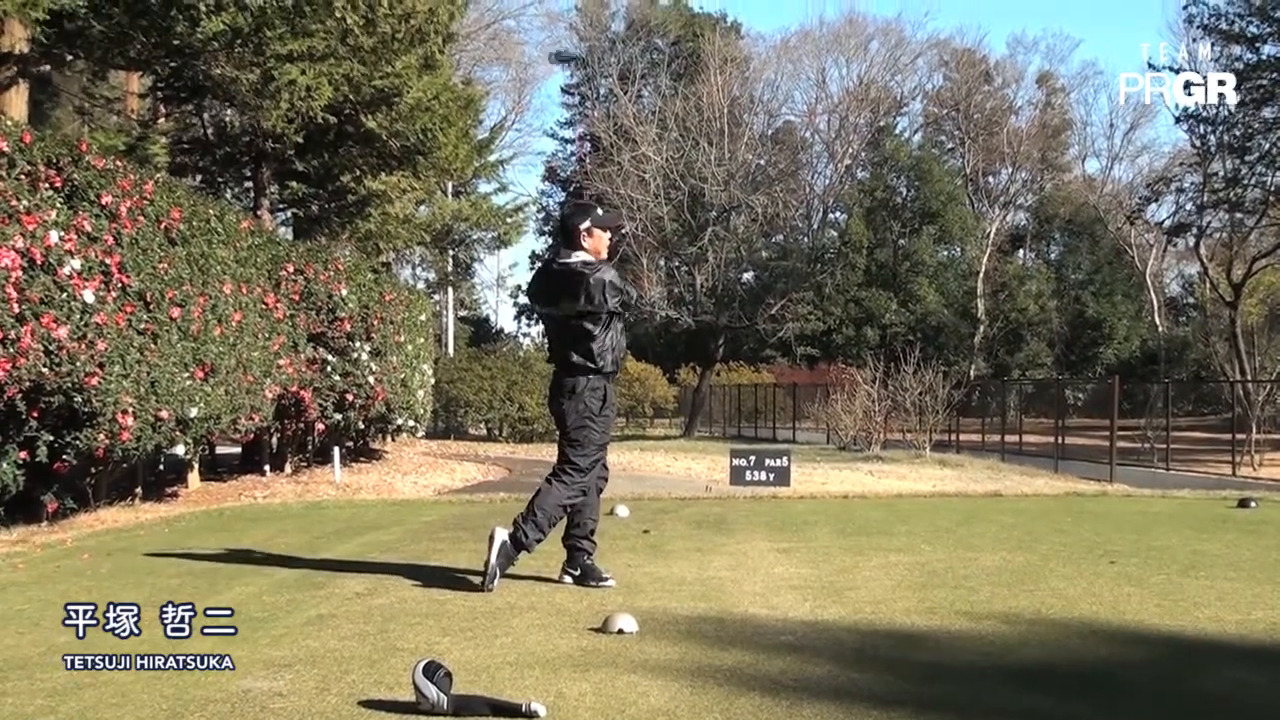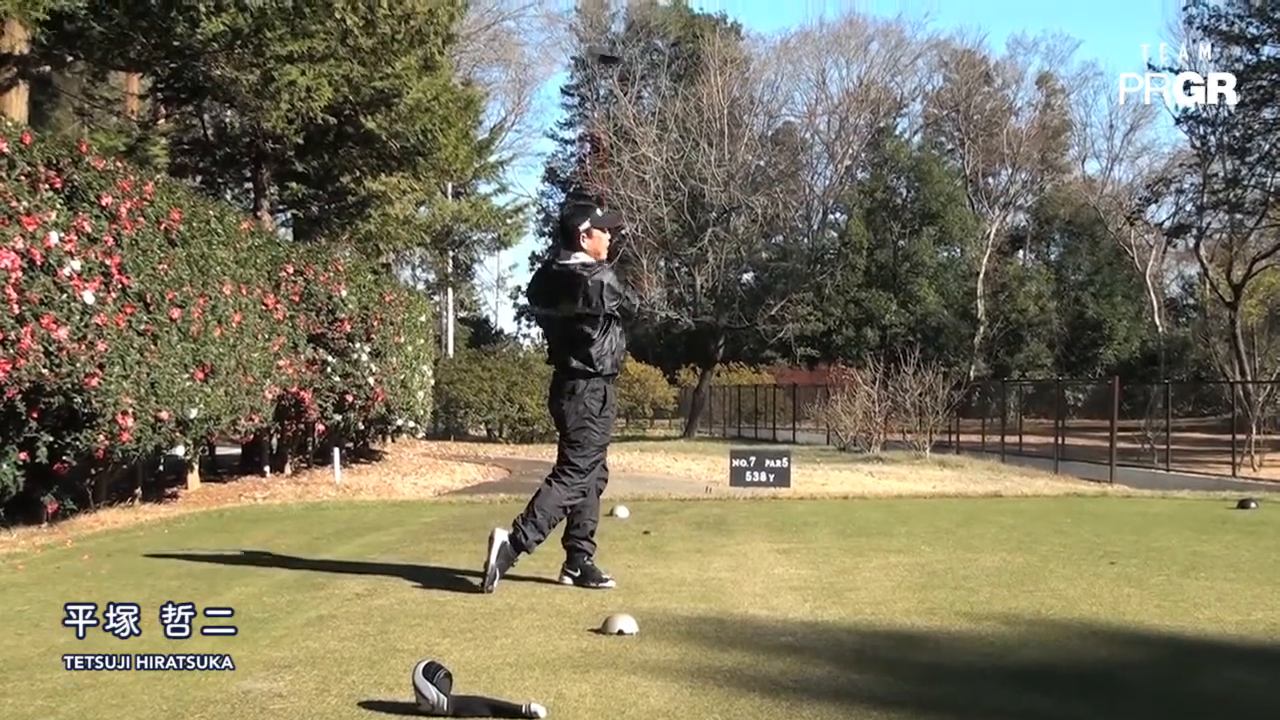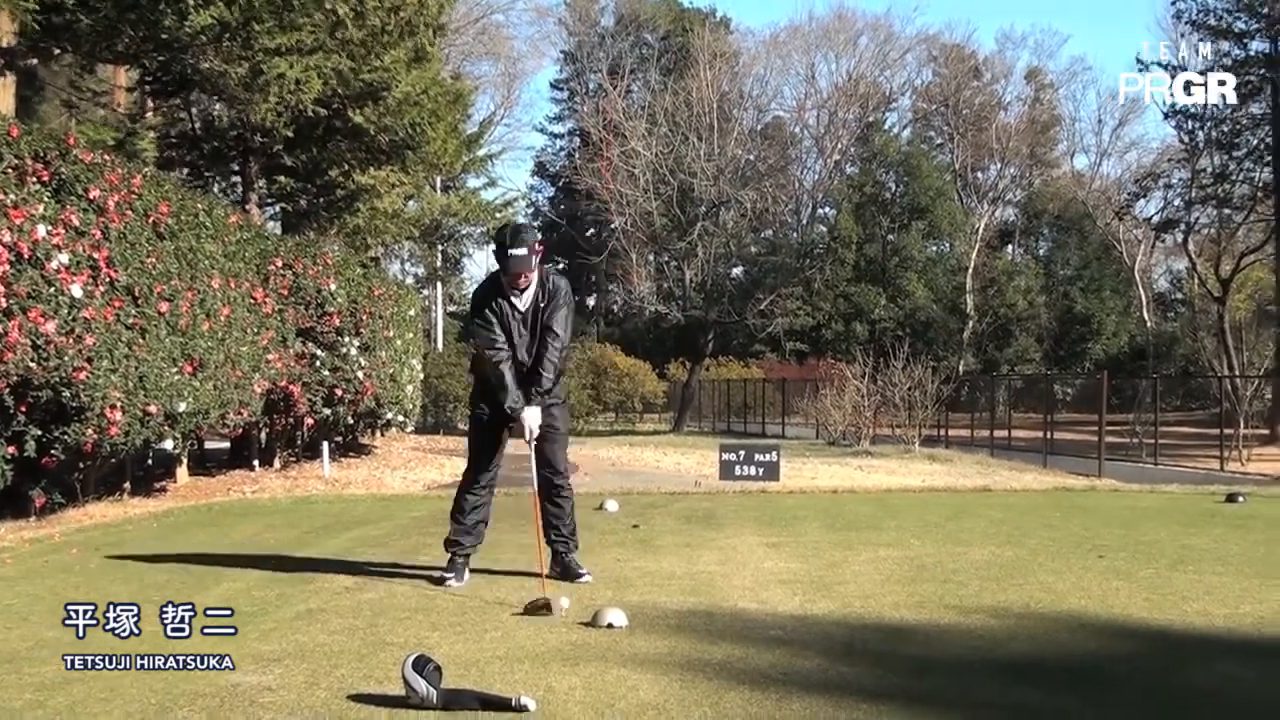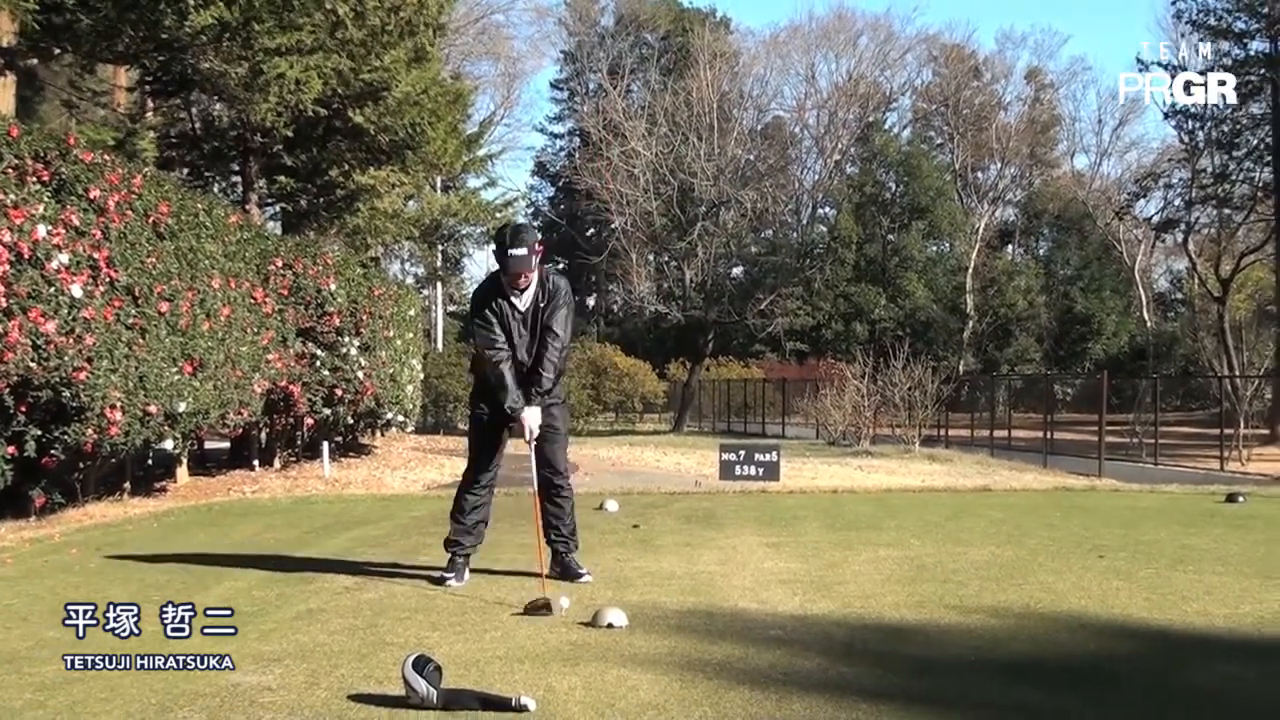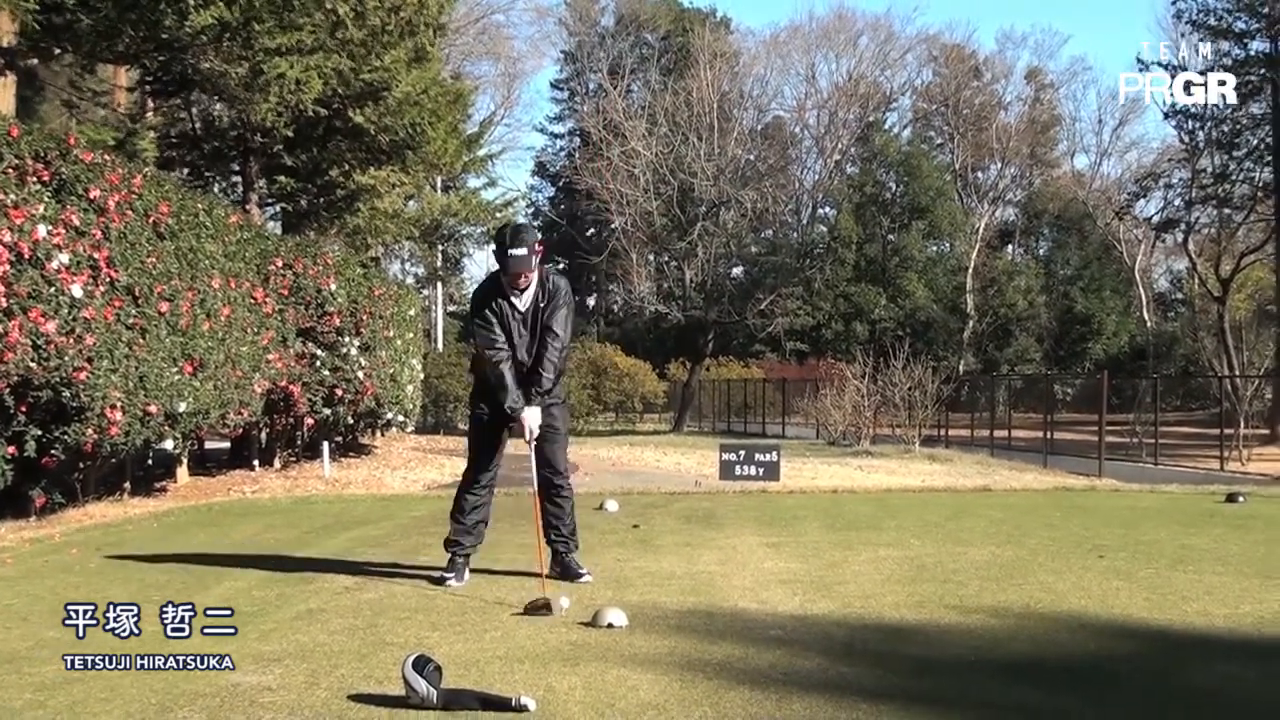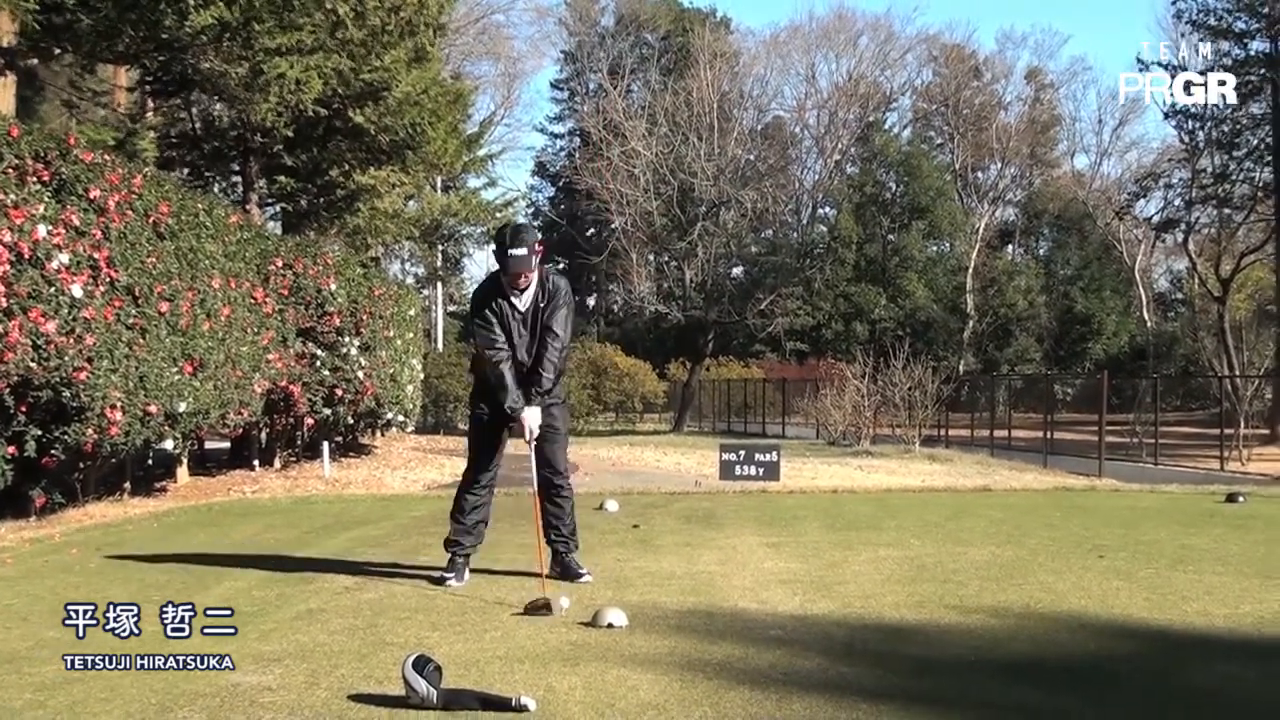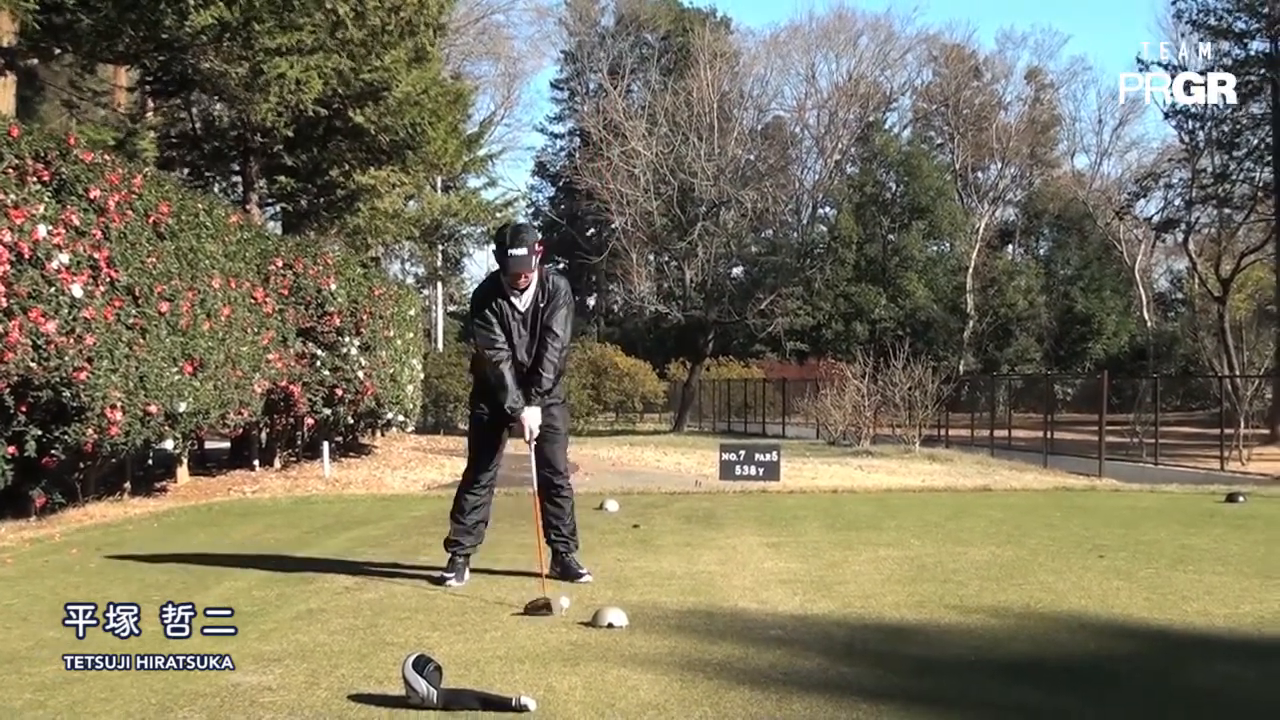
dt=0.1s
person 1, frame 1
left shoulder: (545, 278)
right shoulder: (601, 278)
right elbow: (625, 301)
left hip: (568, 382)
right hip: (589, 387)
left knee: (590, 474)
right knee: (573, 473)
left ankle: (579, 561)
right ankle: (514, 541)
person 1, frame 2
left shoulder: (544, 279)
right shoulder: (599, 280)
right elbow: (627, 308)
left hip: (569, 383)
right hip: (589, 388)
left knee: (590, 475)
right knee: (574, 473)
left ankle: (578, 561)
right ankle: (514, 542)
person 1, frame 3
left shoulder: (556, 288)
right shoulder: (486, 296)
left elbow: (553, 349)
right elbow: (495, 356)
left wrist: (534, 402)
right wrist: (518, 407)
left hip: (545, 390)
right hip: (496, 390)
left knee: (555, 472)
right knee: (480, 472)
left ankle: (563, 555)
right ankle: (459, 555)
person 1, frame 4
left shoulder: (556, 288)
right shoulder: (486, 296)
left elbow: (553, 349)
right elbow: (495, 357)
left wrist: (534, 402)
right wrist: (518, 408)
left hip: (545, 390)
right hip: (496, 391)
left knee: (555, 472)
right knee: (480, 472)
left ankle: (563, 555)
right ankle: (459, 554)
person 1, frame 5
left shoulder: (556, 289)
right shoulder: (486, 296)
left elbow: (553, 349)
right elbow: (495, 357)
left wrist: (534, 402)
right wrist: (518, 408)
left hip: (545, 391)
right hip: (495, 391)
left knee: (555, 472)
right knee: (480, 472)
left ankle: (563, 555)
right ankle: (459, 555)
person 1, frame 6
left shoulder: (556, 288)
right shoulder: (486, 296)
left elbow: (553, 349)
right elbow: (495, 357)
left wrist: (534, 402)
right wrist: (518, 408)
left hip: (545, 391)
right hip: (495, 392)
left knee: (555, 472)
right knee: (479, 472)
left ankle: (563, 555)
right ankle: (459, 555)
person 1, frame 7
left shoulder: (556, 289)
right shoulder: (486, 296)
left elbow: (553, 349)
right elbow: (495, 357)
left wrist: (535, 403)
right wrist: (518, 408)
left hip: (545, 391)
right hip: (495, 392)
left knee: (555, 472)
right knee: (480, 472)
left ankle: (563, 555)
right ankle: (459, 555)
